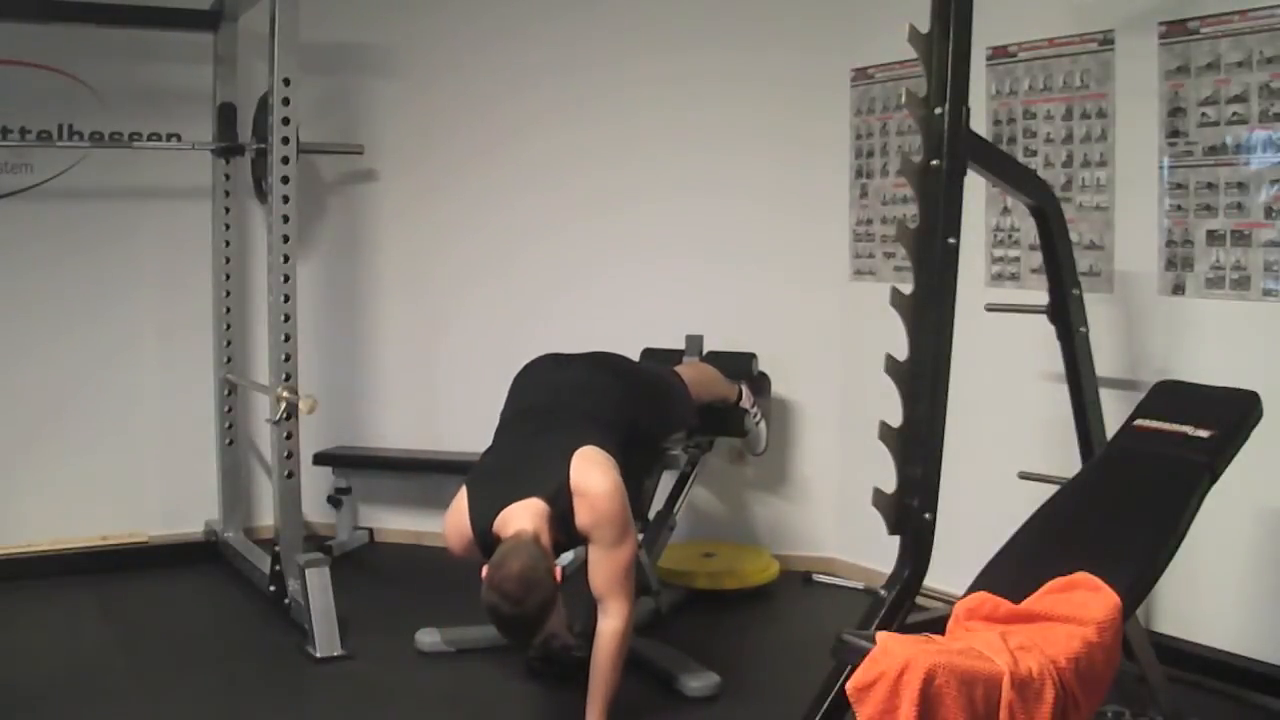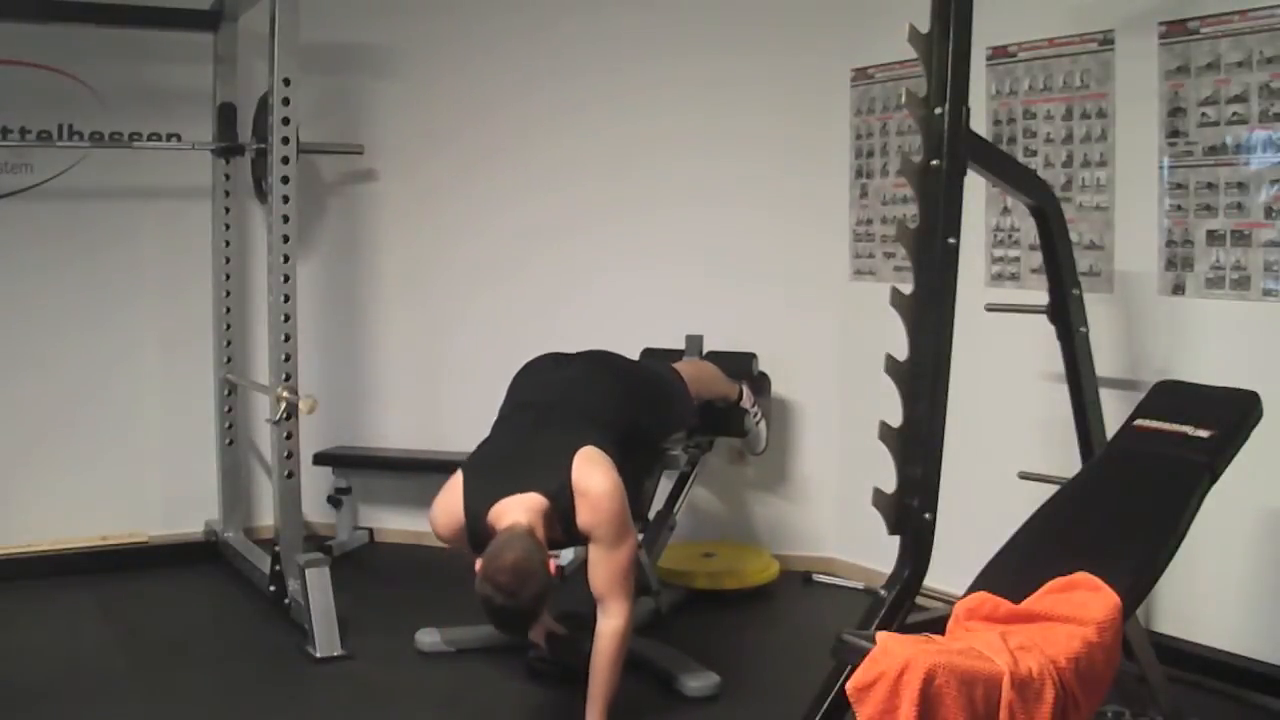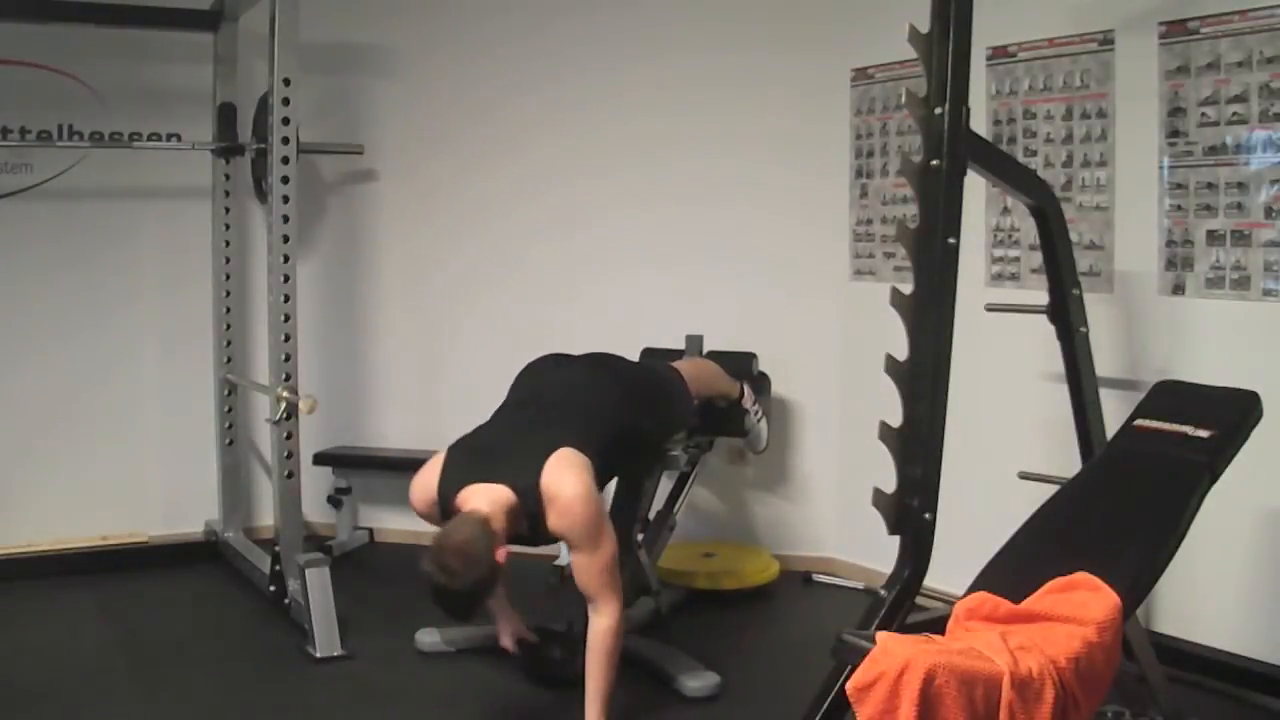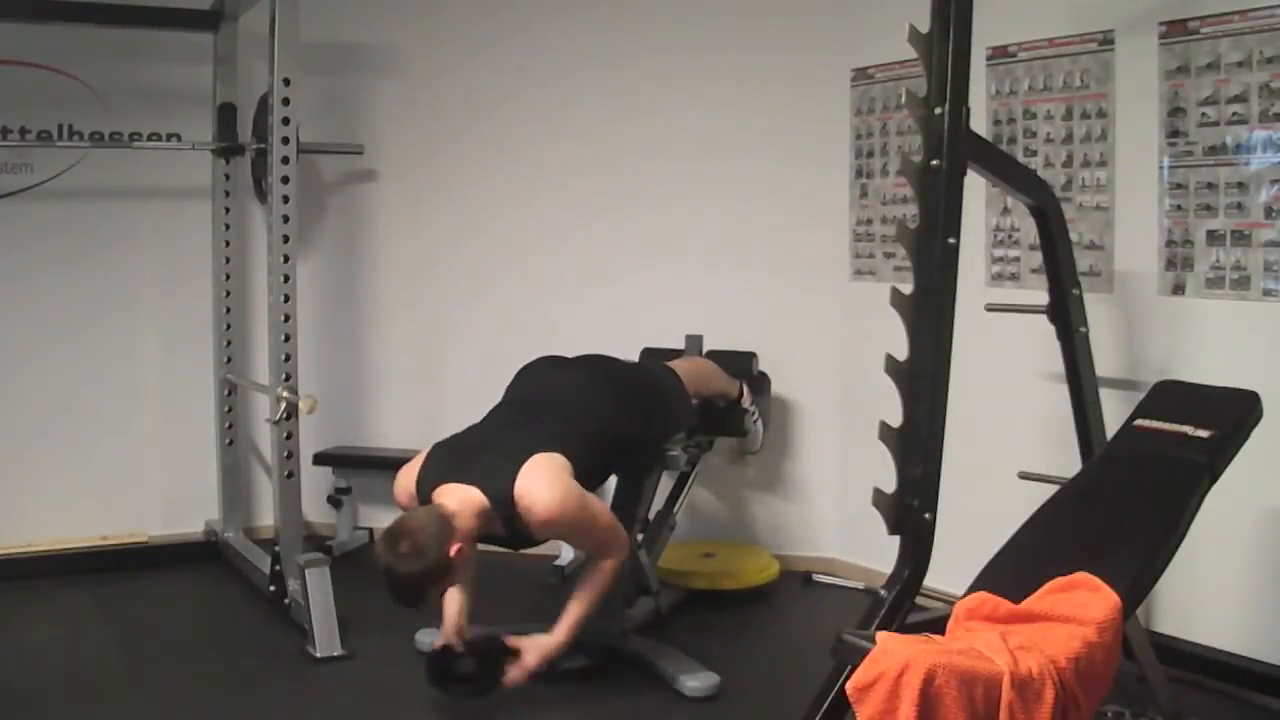
dt=0.3s
person 1, frame 1
left shoulder: (596, 493)
right shoulder: (462, 531)
left elbow: (614, 612)
right wrist: (549, 611)
left hip: (617, 387)
right hip: (537, 381)
left knee: (679, 384)
left ankle: (738, 397)
person 1, frame 2
left shoulder: (595, 494)
right shoulder: (450, 517)
left elbow: (614, 612)
right wrist: (533, 615)
left hip: (618, 386)
right hip: (538, 379)
left knee: (680, 381)
left ankle: (738, 396)
person 1, frame 3
left shoulder: (566, 496)
right shoulder: (427, 492)
left elbow: (605, 606)
right wrist: (502, 613)
left hip: (614, 393)
right hip: (541, 379)
left knee: (679, 380)
left ankle: (740, 395)
person 1, frame 4
left shoulder: (543, 498)
right shoulder: (412, 485)
left elbow: (613, 551)
right elbow: (459, 536)
left wrist: (555, 640)
right wrist: (453, 609)
left hip: (613, 397)
right hip: (540, 379)
left knee: (677, 380)
left ankle: (738, 397)
